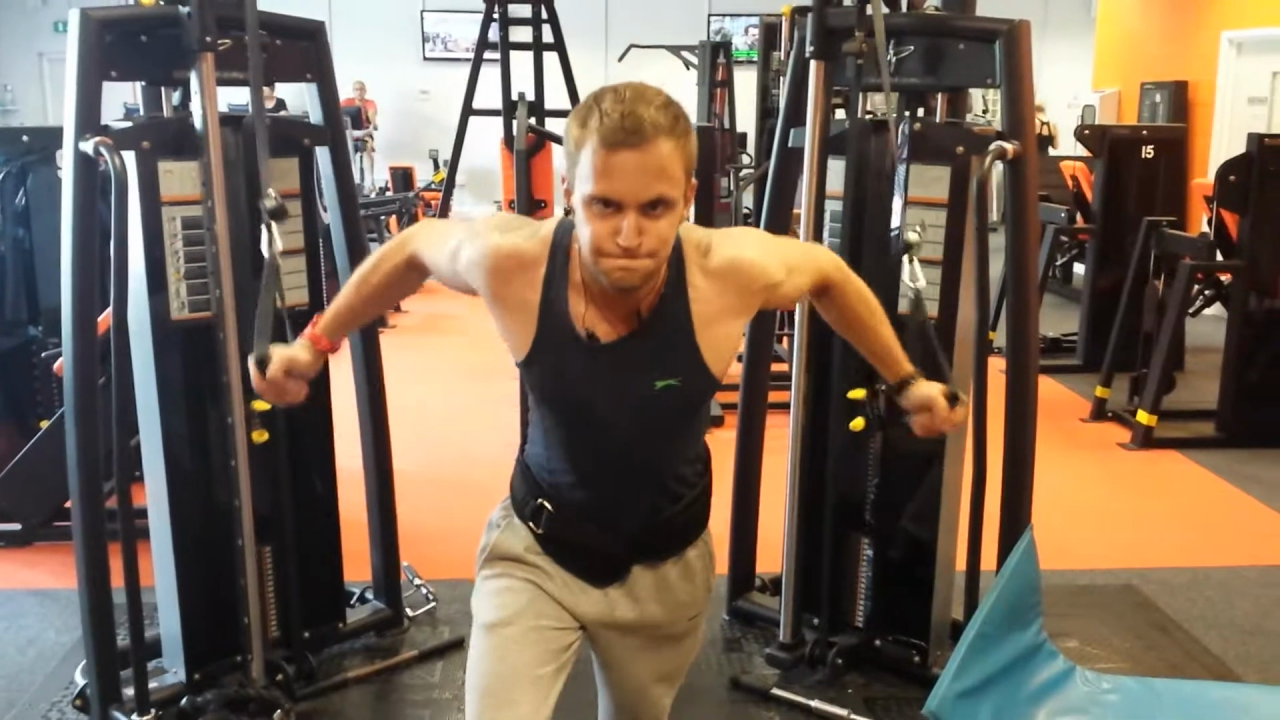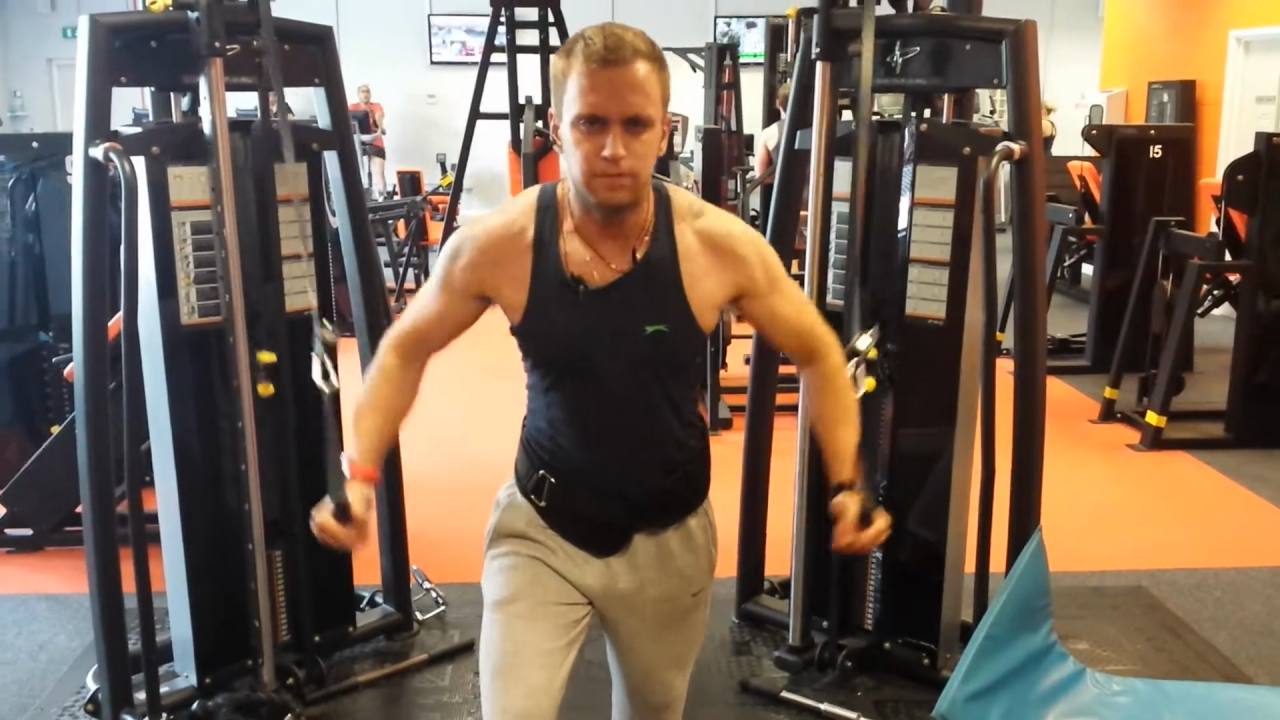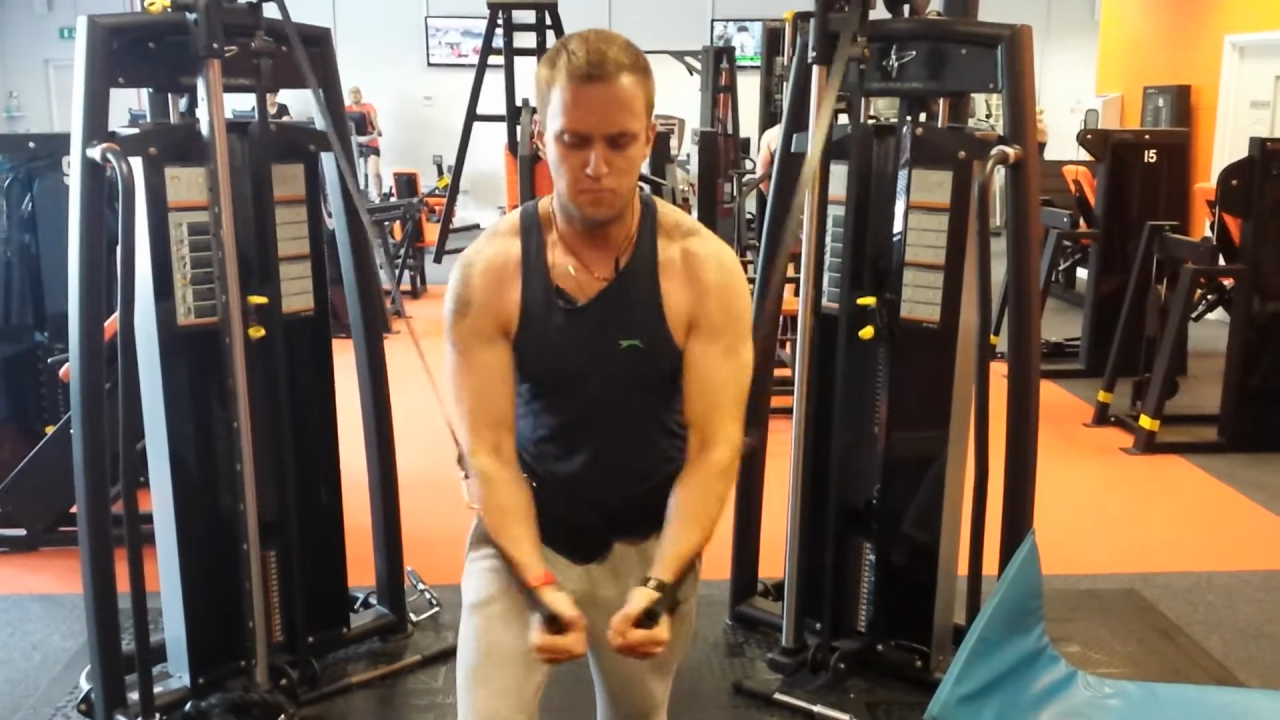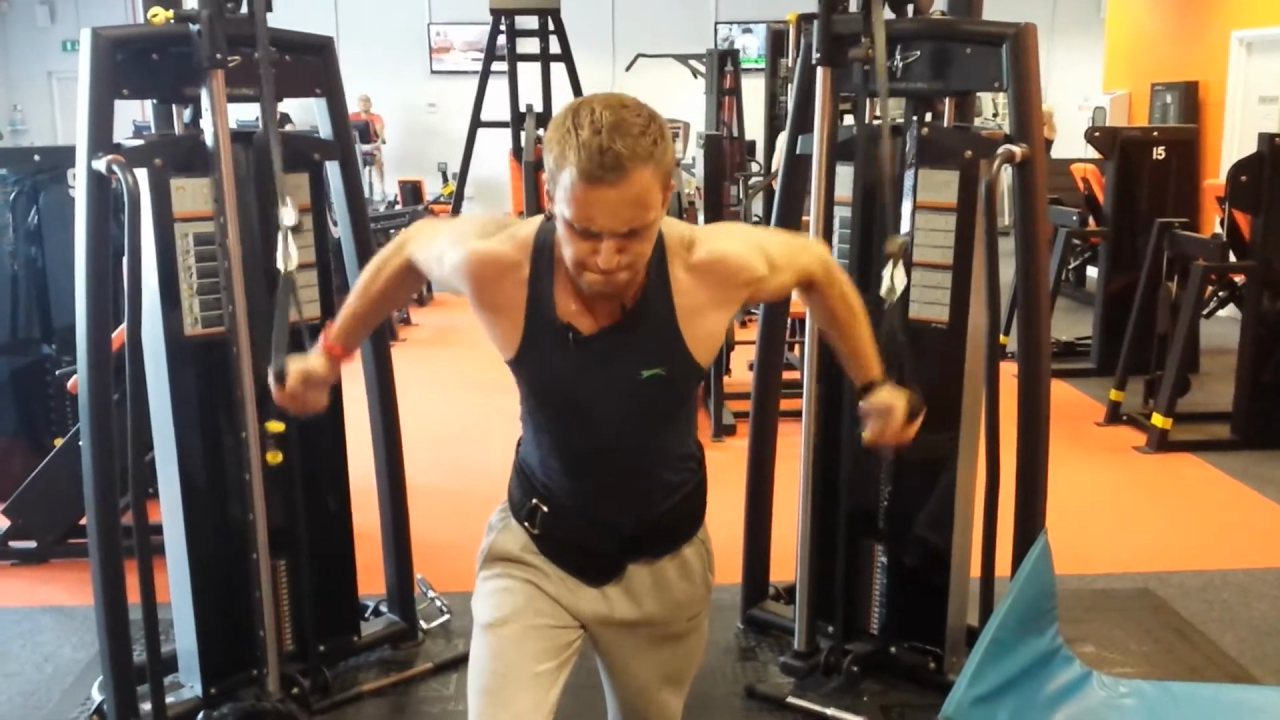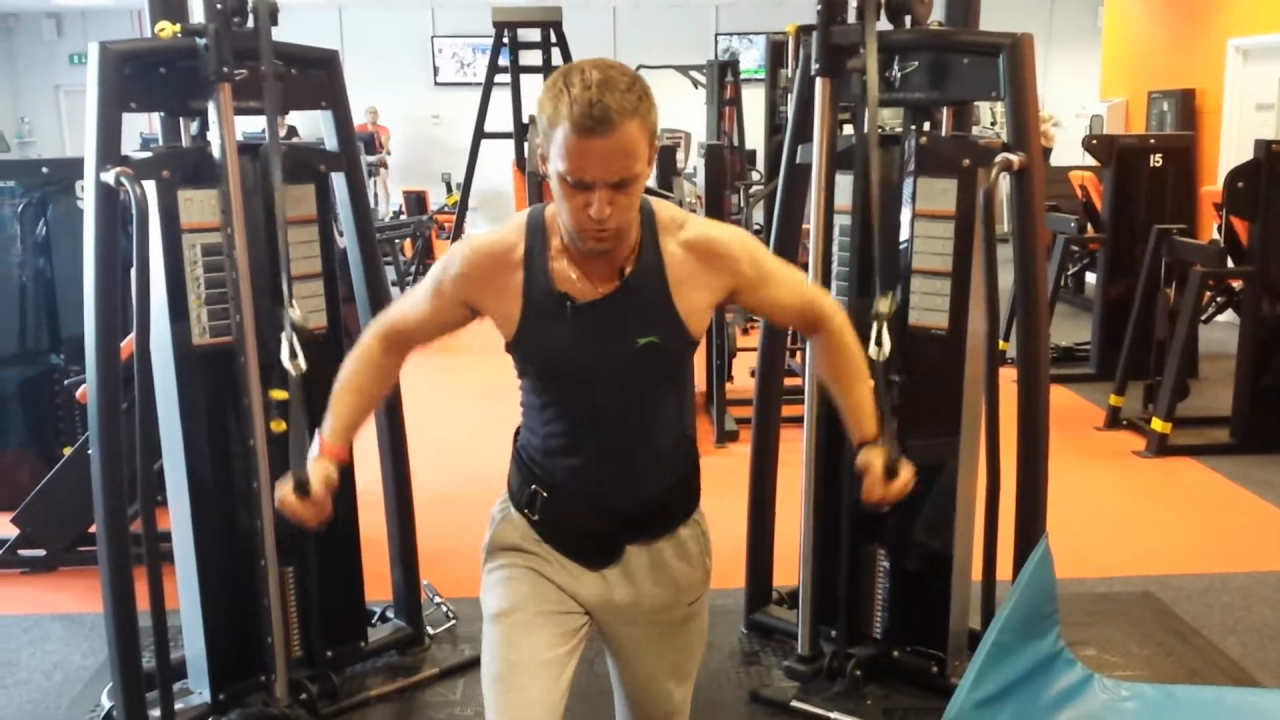
dt=1s
person 1, frame 1
left shoulder: (735, 271)
right shoulder: (511, 259)
left elbow: (828, 273)
right elbow: (418, 246)
left wrist: (905, 380)
right wrist: (314, 344)
left hip: (668, 561)
right hip: (537, 550)
person 1, frame 2
left shoulder: (719, 245)
right shoulder: (496, 245)
left elbow: (818, 354)
right elbow: (406, 347)
left wrist: (845, 483)
right wrist: (361, 475)
left hip: (669, 532)
right hip: (541, 526)
person 1, frame 3
left shoulder: (703, 266)
right shoulder: (488, 268)
left elbow: (715, 448)
right elbow: (485, 452)
left wrist: (662, 587)
right wrist: (538, 589)
left hip: (650, 537)
right hip: (525, 526)
person 1, frame 4
left shoulder: (718, 264)
right shoulder: (495, 262)
left elbow: (817, 266)
right elbow: (413, 247)
left wrist: (873, 386)
right wrist: (329, 352)
left hip: (665, 558)
right hip: (534, 551)
person 1, frame 5
left shoulder: (707, 252)
right shoulder: (489, 263)
left elbow: (822, 319)
right elbow: (388, 338)
left wrist: (868, 441)
right wrist: (327, 453)
left hip: (663, 543)
right hip: (536, 541)
